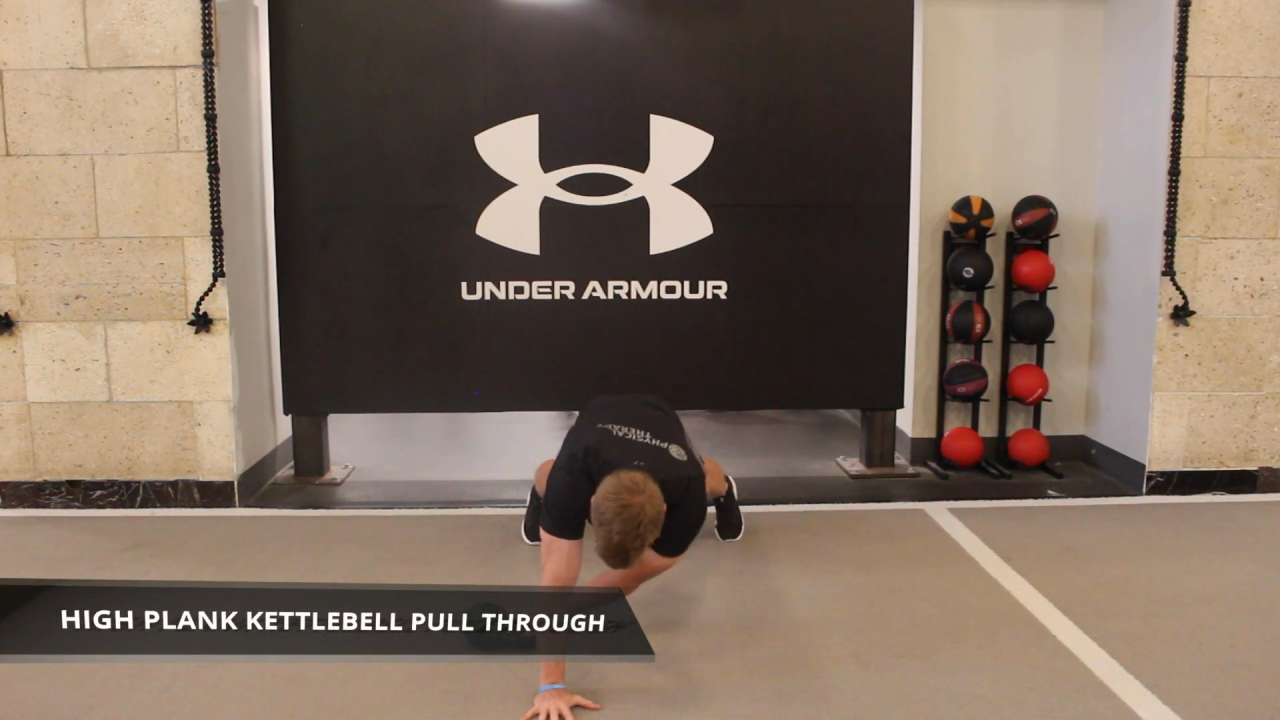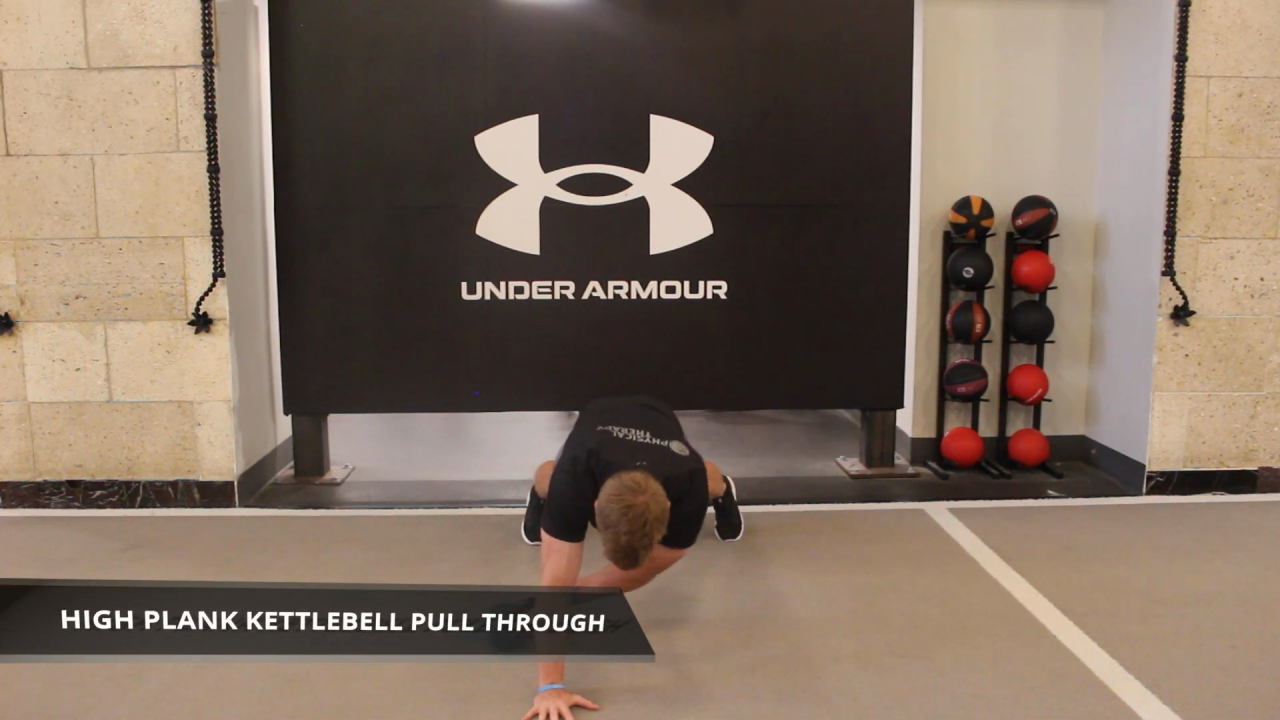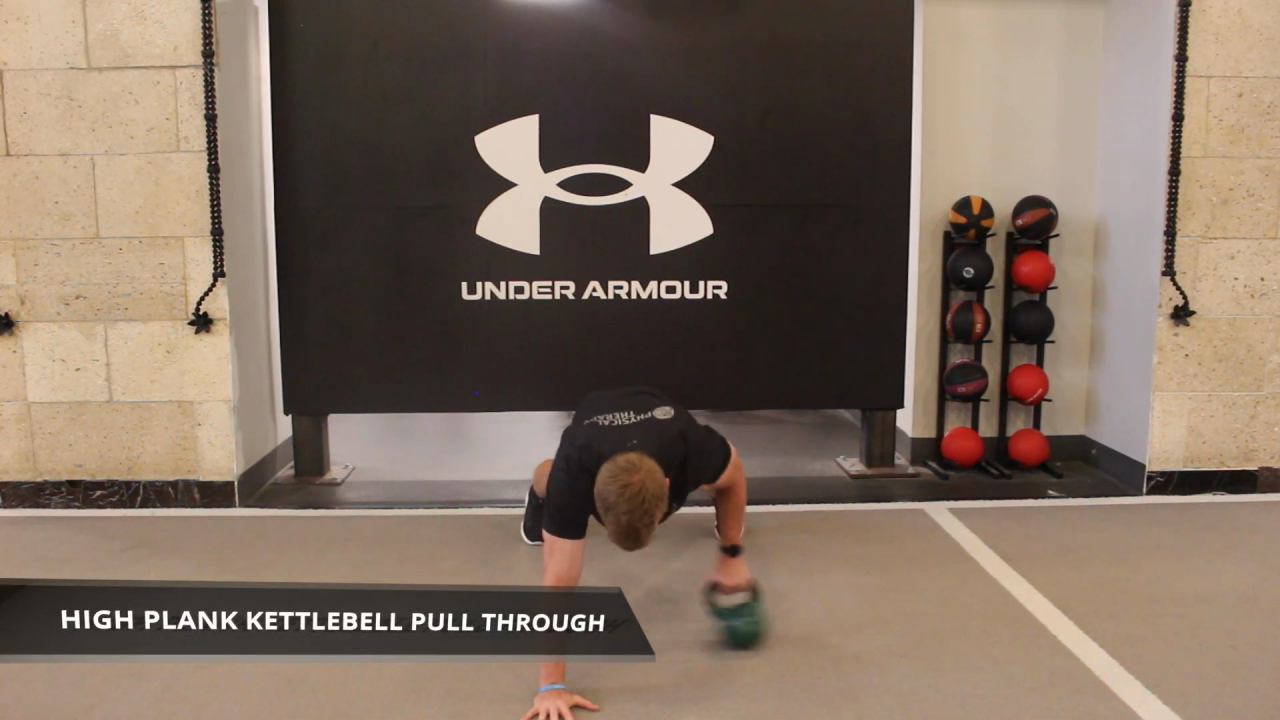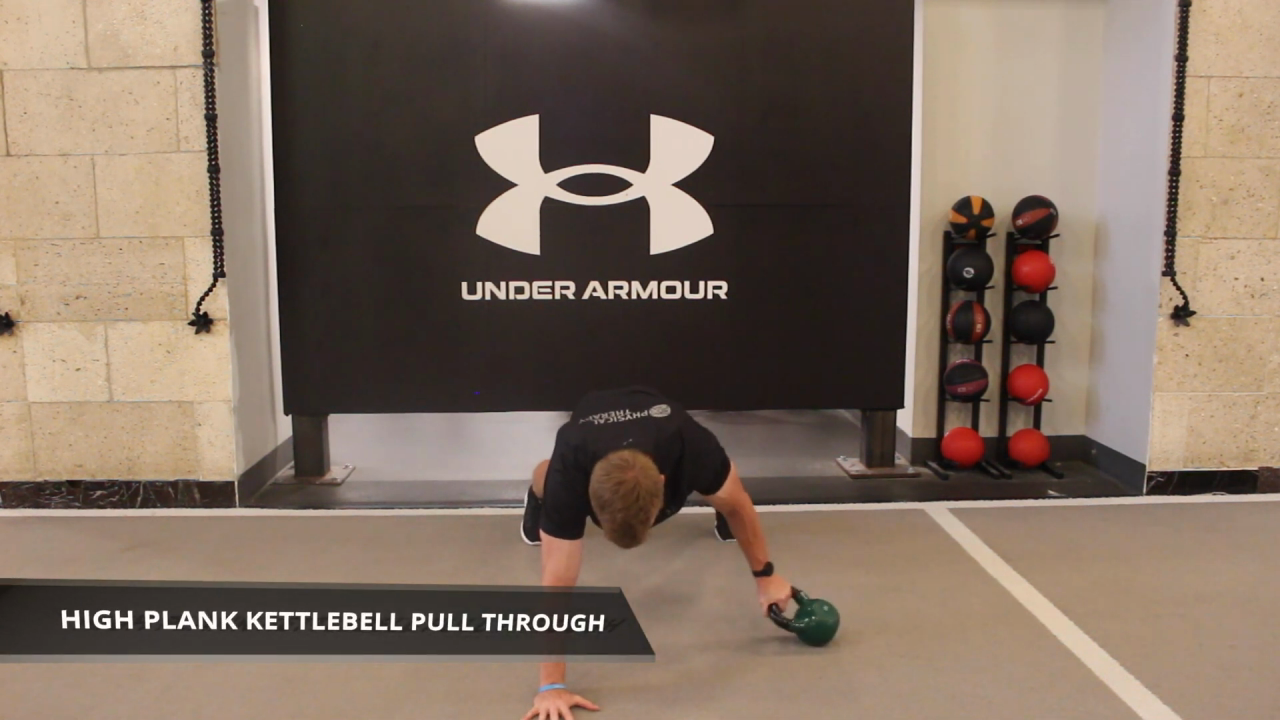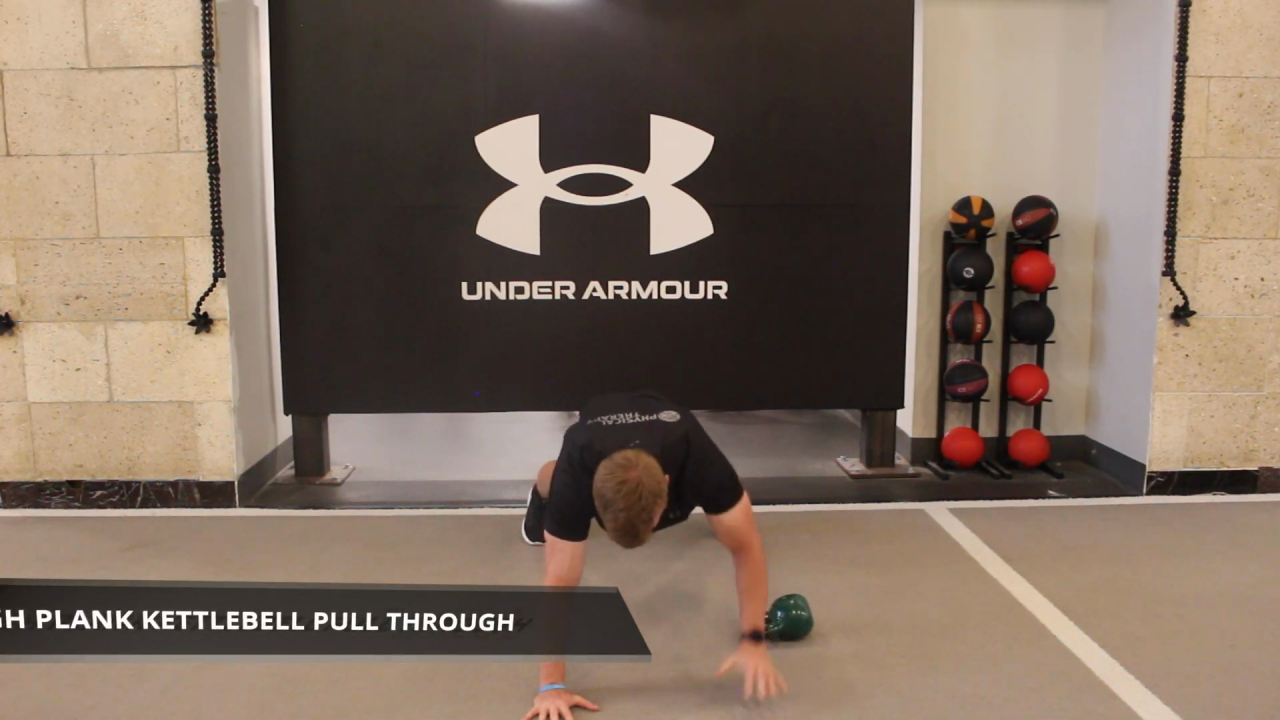
dt=0.4s
person 1, frame 1
left shoulder: (687, 494)
right shoulder: (571, 478)
left elbow: (631, 576)
right elbow: (557, 579)
right wrist: (551, 686)
left ankle: (724, 489)
person 1, frame 2
left shoulder: (687, 487)
right shoulder: (574, 480)
left elbow: (641, 572)
right elbow: (557, 580)
right wrist: (550, 685)
left ankle: (721, 489)
right ankle: (541, 493)
person 1, frame 3
left shoulder: (690, 446)
right shoulder: (573, 475)
left elbow: (733, 476)
right elbow: (560, 580)
left wrist: (731, 555)
right wrist: (550, 685)
left hip: (659, 431)
right hip: (592, 427)
right ankle: (540, 491)
person 1, frame 4
left shoulder: (689, 446)
right shoulder: (569, 473)
left elbow: (736, 506)
right elbow: (558, 581)
left wrist: (765, 575)
right wrist: (551, 685)
left hip: (657, 432)
right hip: (587, 440)
right ankle: (539, 492)
person 1, frame 5
left shoulder: (695, 456)
right shoulder: (576, 474)
left elbow: (745, 544)
right elbow: (561, 580)
left wrist: (753, 640)
right wrist: (552, 685)
left hip: (666, 439)
right hip: (595, 443)
right ankle: (543, 493)
